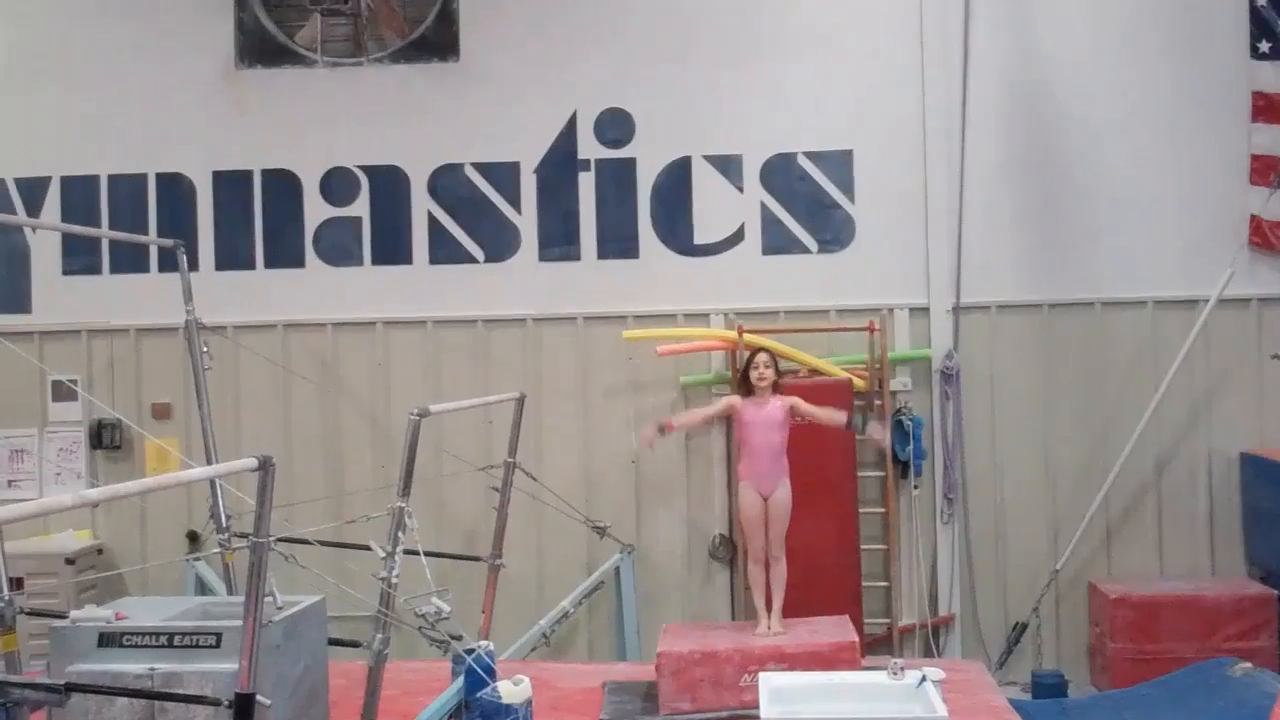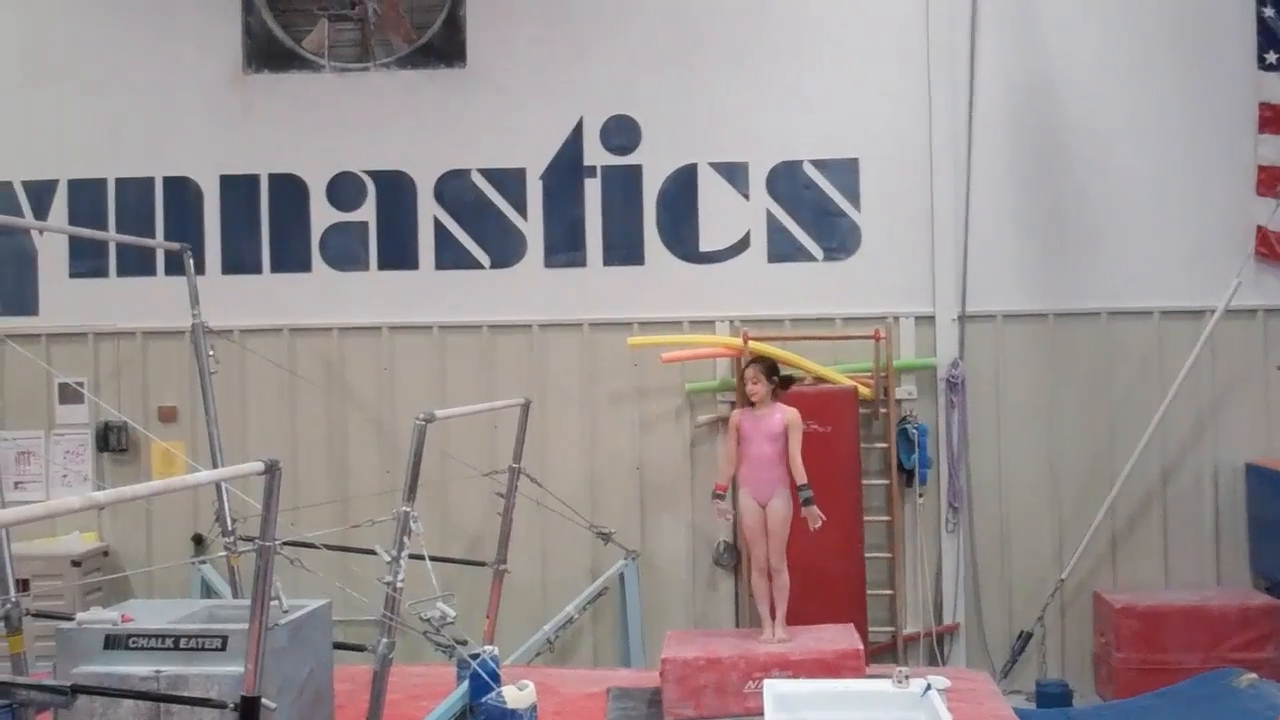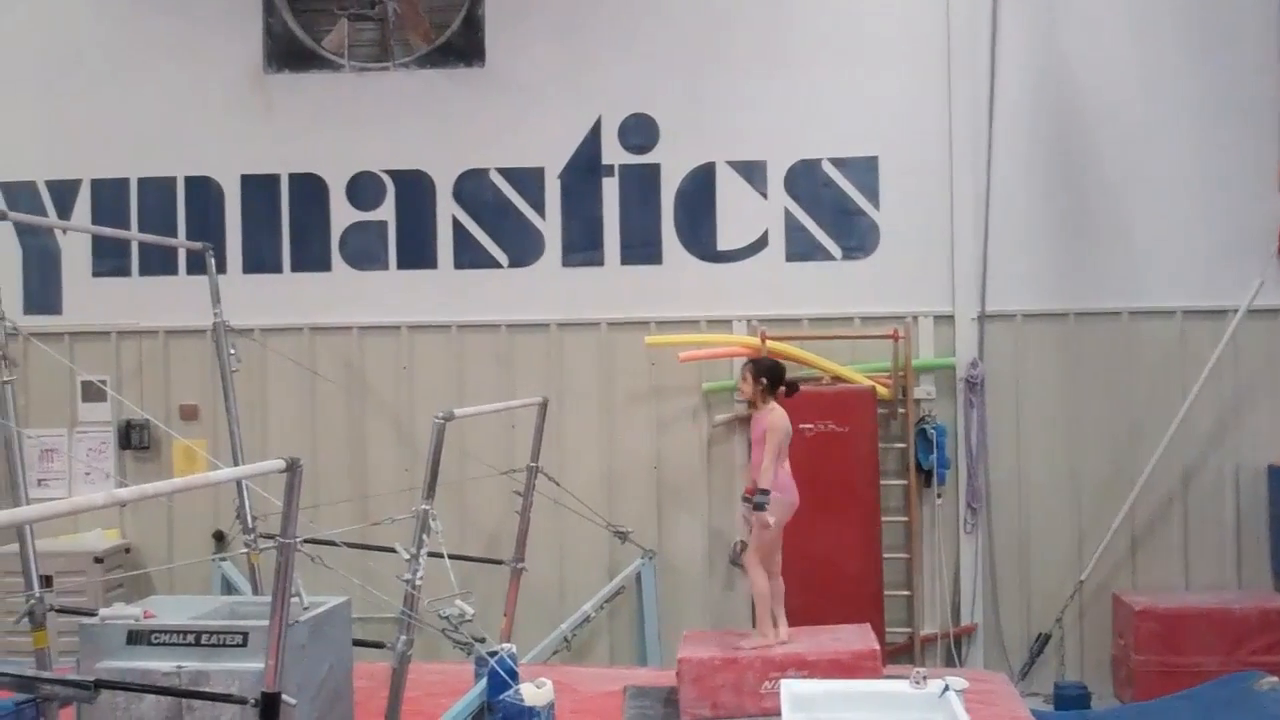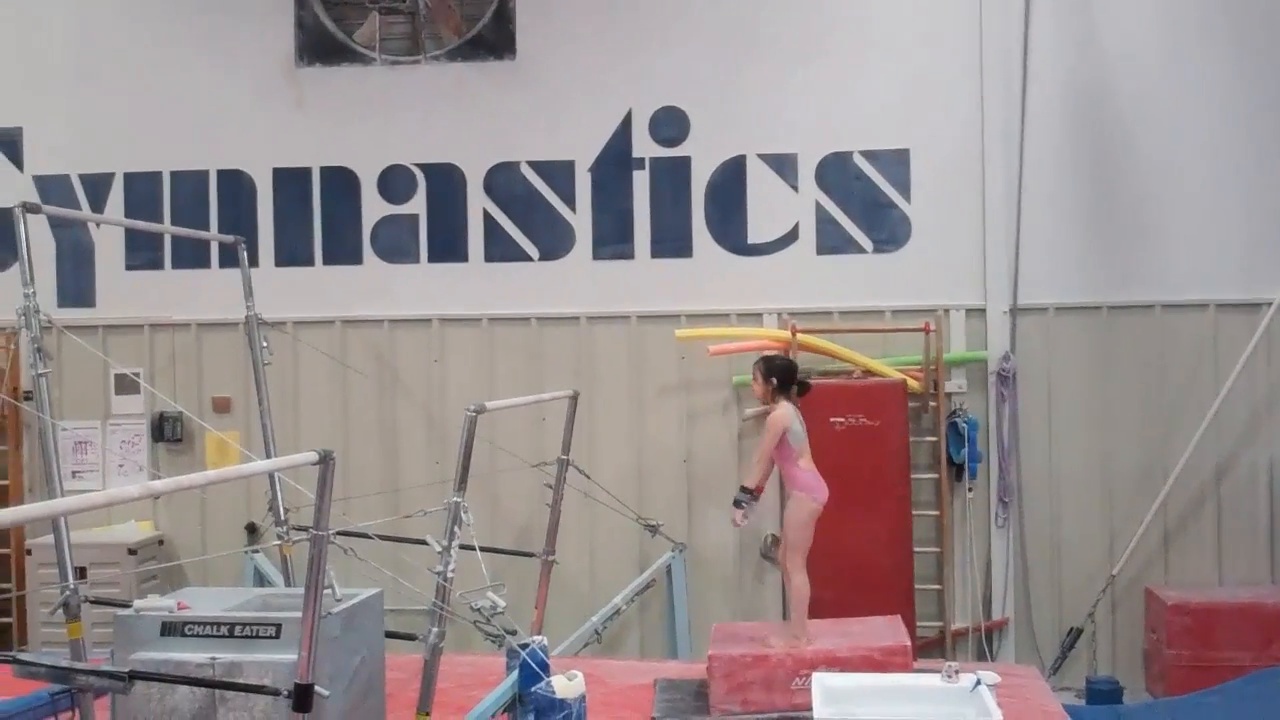
dt=0.5s
person 1, frame 1
left shoulder: (786, 404)
right shoulder: (736, 403)
left elbow: (821, 413)
right elbow: (700, 414)
left wrist: (856, 424)
right wrist: (665, 427)
left hip: (779, 482)
right hip: (749, 483)
left knee: (776, 552)
right knee: (755, 553)
left ankle: (776, 616)
right ankle: (761, 617)
person 1, frame 2
left shoulder: (789, 415)
right shoulder: (738, 418)
left elbow: (795, 459)
right elbow: (731, 458)
left wrist: (807, 500)
right wrist: (719, 494)
left hip: (778, 493)
right hip: (748, 493)
left knee: (776, 562)
right knee: (757, 563)
left ankle: (780, 624)
right ankle: (767, 625)
person 1, frame 3
left shoulder: (775, 416)
right shoulder: (758, 415)
left elbow: (769, 463)
left wrist: (762, 504)
right wrist: (749, 499)
left hip: (778, 495)
right hip: (766, 495)
left knee: (752, 561)
right knee: (770, 565)
left ankle: (765, 631)
right ankle: (780, 627)
person 1, frame 4
left shoulder: (778, 416)
right shoulder: (785, 411)
left elbow: (760, 462)
right elbow: (768, 462)
left wrist: (741, 501)
right wrist: (752, 498)
left hip: (804, 492)
right hip: (804, 490)
left knee: (794, 565)
right knee: (787, 561)
left ankle: (797, 634)
right ankle: (797, 628)
